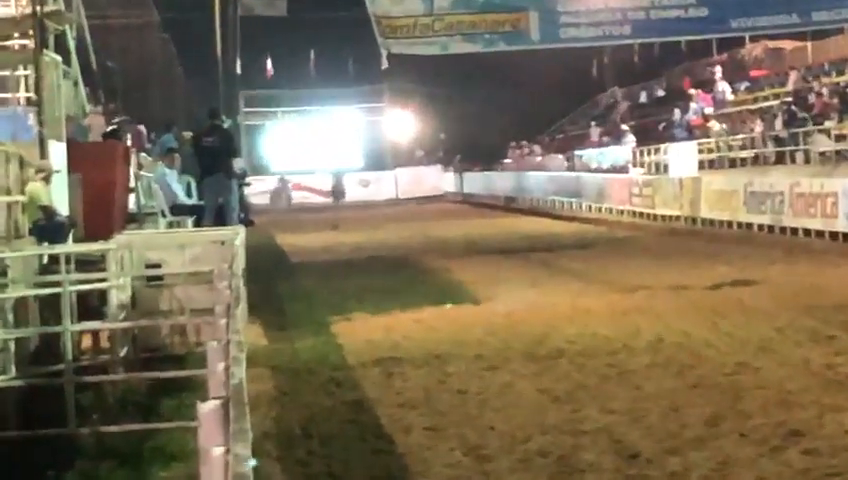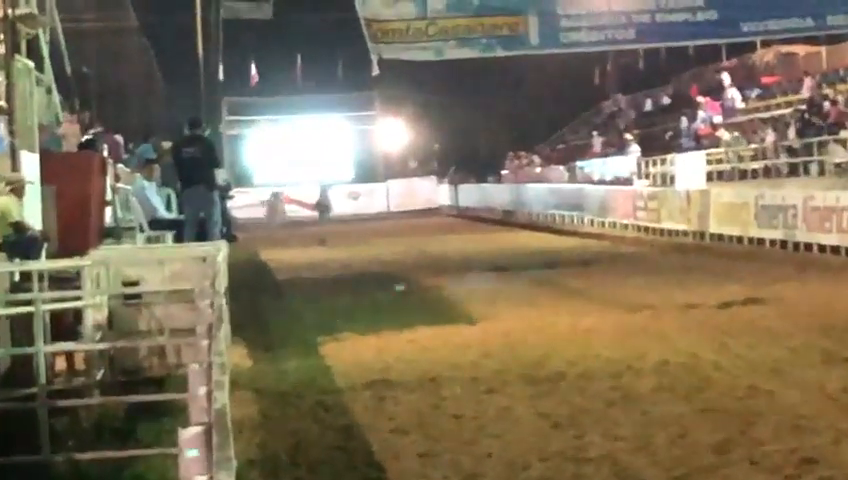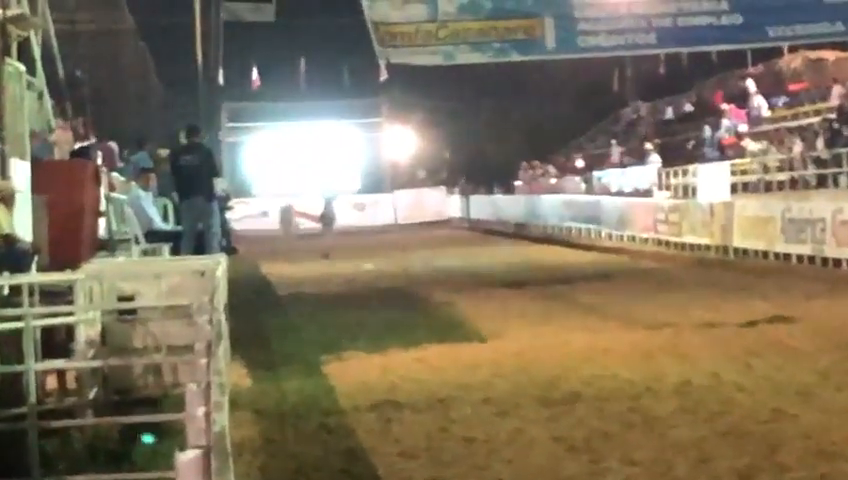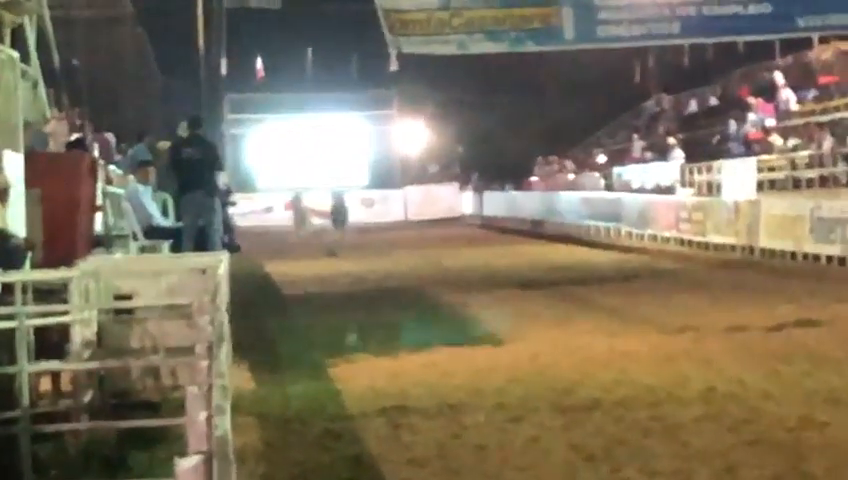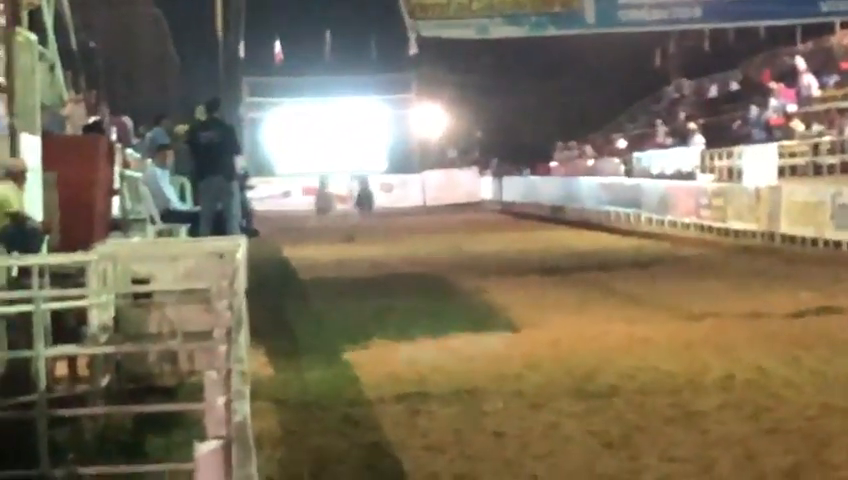
dt=0.4s
person 1, frame 1
left shoulder: (199, 135)
right shoulder: (225, 133)
left elbow: (196, 154)
right elbow: (233, 153)
left hip: (207, 175)
right hip: (225, 174)
left knee: (209, 208)
right knee: (231, 207)
person 1, frame 2
left shoulder: (178, 145)
right shoulder: (206, 143)
left elbow: (176, 165)
right elbow: (216, 164)
left hip: (187, 188)
right hip: (207, 186)
left knee: (190, 222)
right knee: (213, 221)
person 1, frame 3
left shoulder: (176, 153)
right shoulder: (205, 151)
left elbow: (173, 175)
right elbow: (215, 174)
left hip: (186, 198)
right hip: (205, 196)
left knee: (187, 234)
right knee: (212, 233)
person 1, frame 4
left shoulder: (177, 146)
right shoulder: (208, 145)
left elbow: (173, 169)
right elbow: (218, 168)
left hip: (186, 193)
right hip: (207, 192)
left knee: (188, 231)
right knee: (214, 230)
person 1, frame 5
left shoulder: (195, 130)
right shoulder: (227, 128)
left elbow: (191, 152)
right elbow: (236, 151)
left hip: (204, 177)
right hip: (225, 176)
left knee: (205, 215)
right knee: (232, 214)
